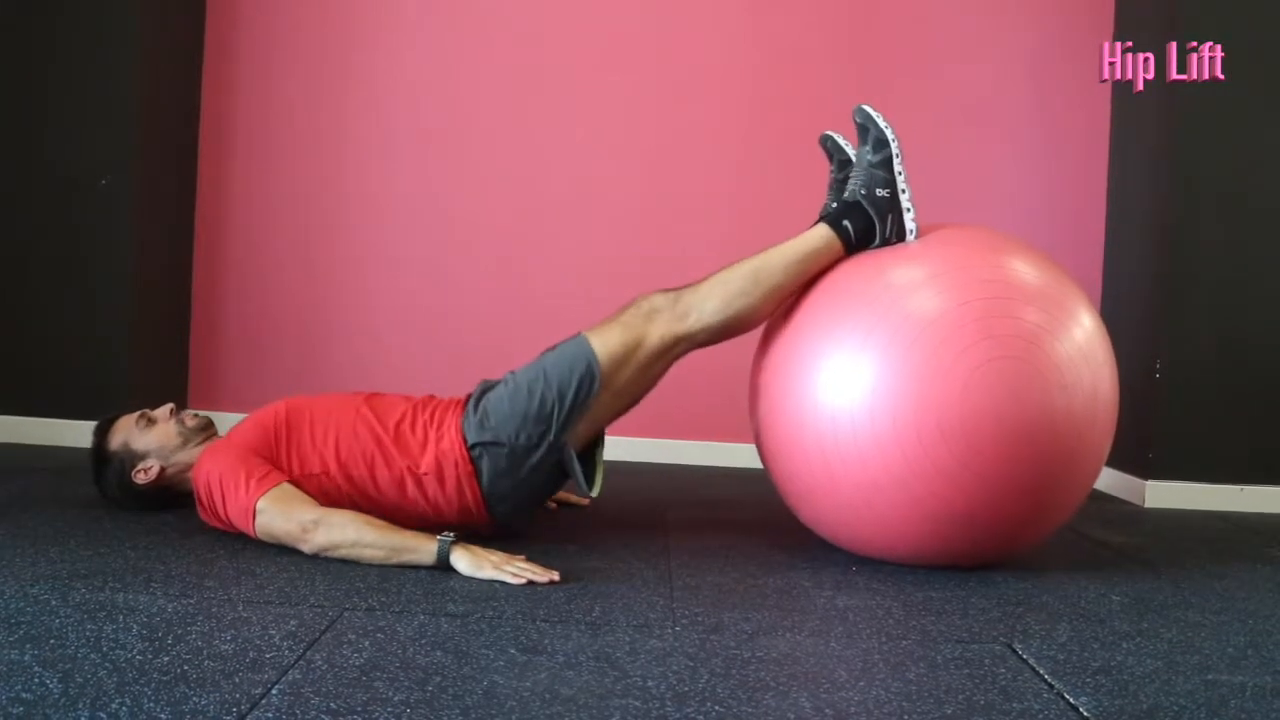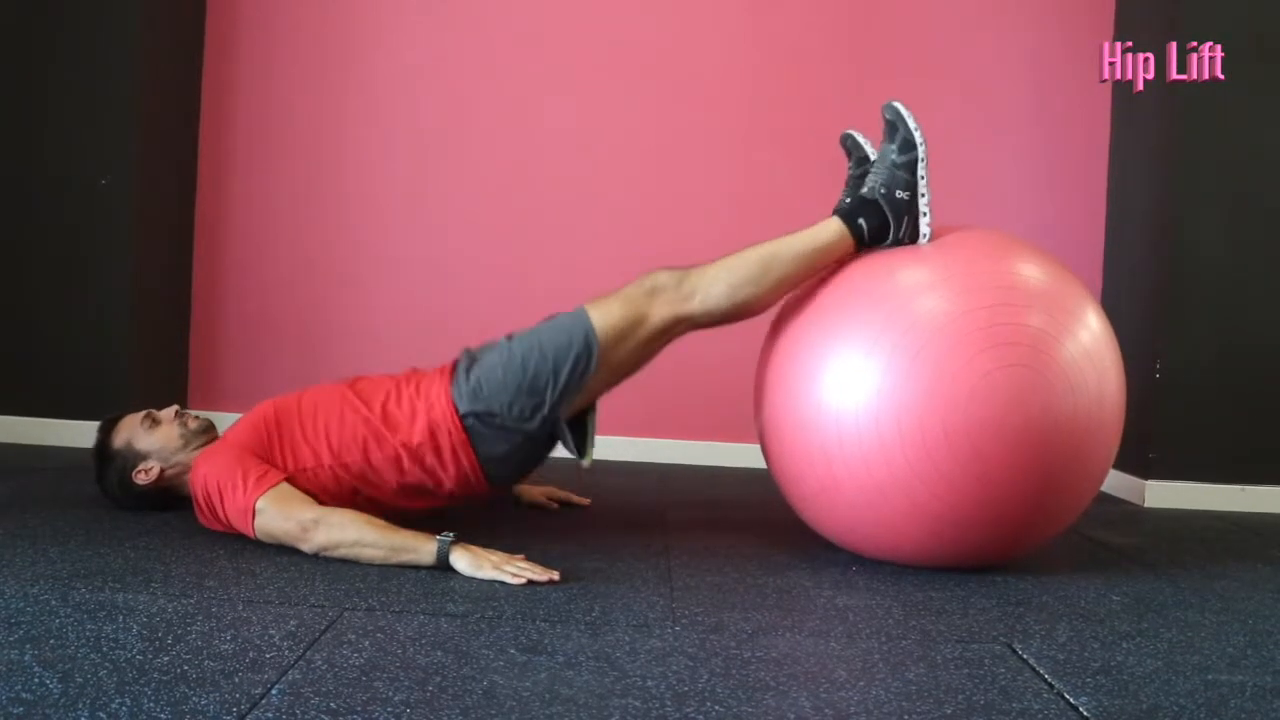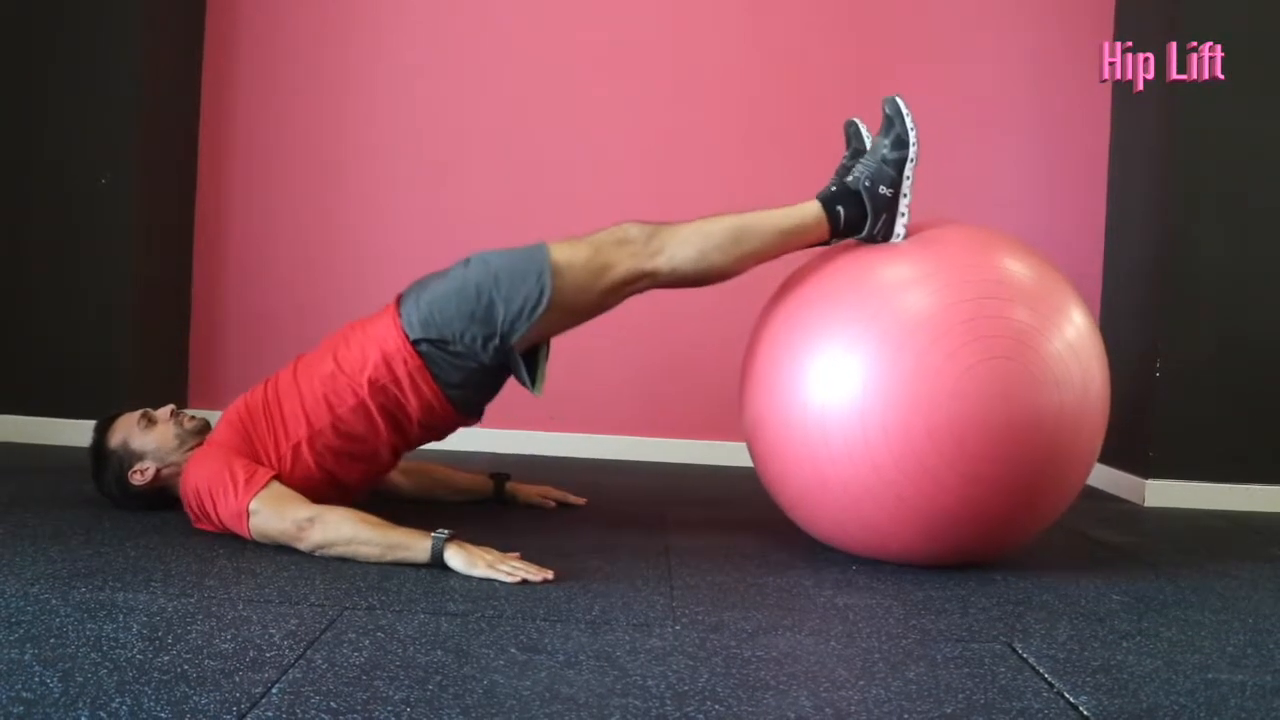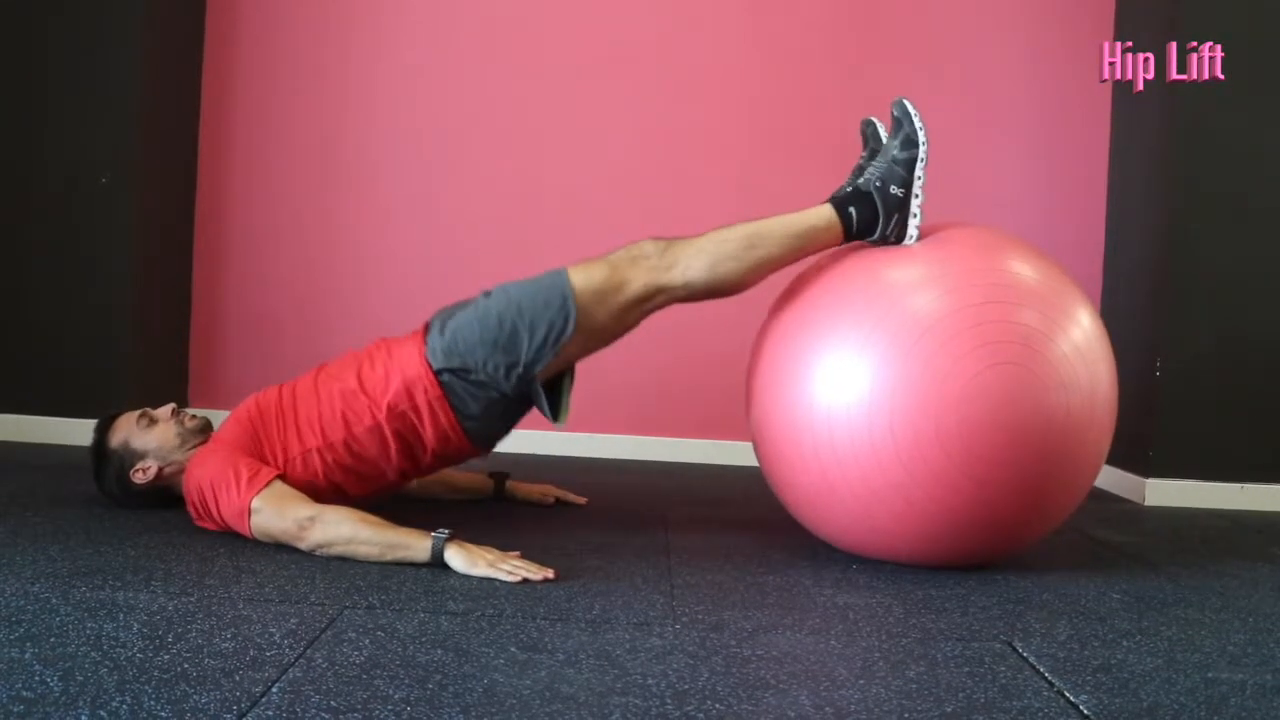
dt=0.5s
person 1, frame 1
left shoulder: (240, 460)
right shoulder: (222, 475)
right elbow: (313, 530)
left wrist: (517, 486)
right wrist: (452, 550)
left hip: (472, 442)
right hip: (477, 454)
left knee: (664, 318)
right knee: (664, 321)
left ankle: (840, 229)
right ankle: (855, 224)
person 1, frame 2
left shoulder: (238, 461)
right shoulder: (219, 480)
right elbow: (313, 529)
left wrist: (504, 484)
right wrist: (451, 550)
left hip: (461, 431)
right hip: (465, 416)
left knee: (662, 295)
right knee: (667, 297)
left ankle: (854, 222)
right ankle: (869, 222)
person 1, frame 3
left shoulder: (230, 462)
right shoulder: (209, 482)
left elbow: (381, 468)
right elbow: (307, 529)
right wrist: (444, 550)
left hip: (433, 346)
left knee: (632, 255)
right knee: (636, 251)
left ankle: (836, 210)
right ankle: (846, 211)
person 1, frame 4
left shoulder: (230, 457)
right shoulder: (212, 479)
right elbow: (307, 527)
right wrist: (444, 548)
left hip: (439, 385)
right hip: (444, 383)
left knee: (643, 264)
right knee: (650, 267)
left ankle: (852, 213)
right ankle: (861, 212)
